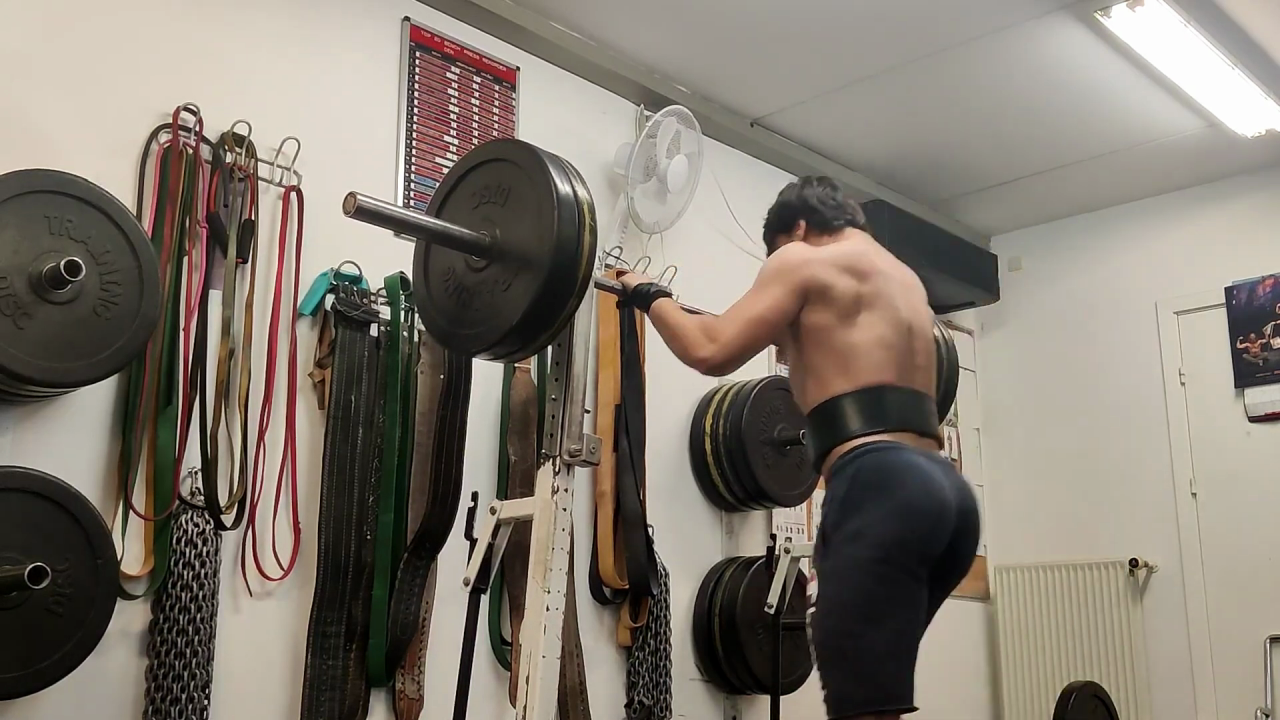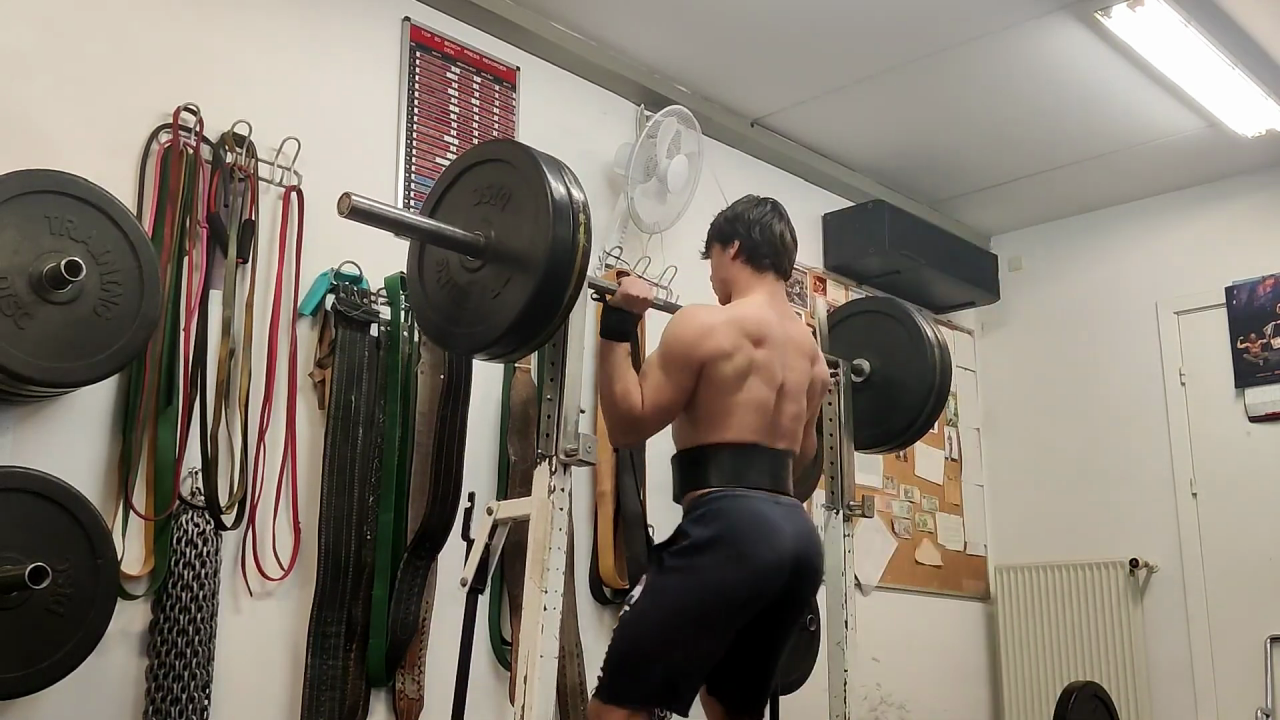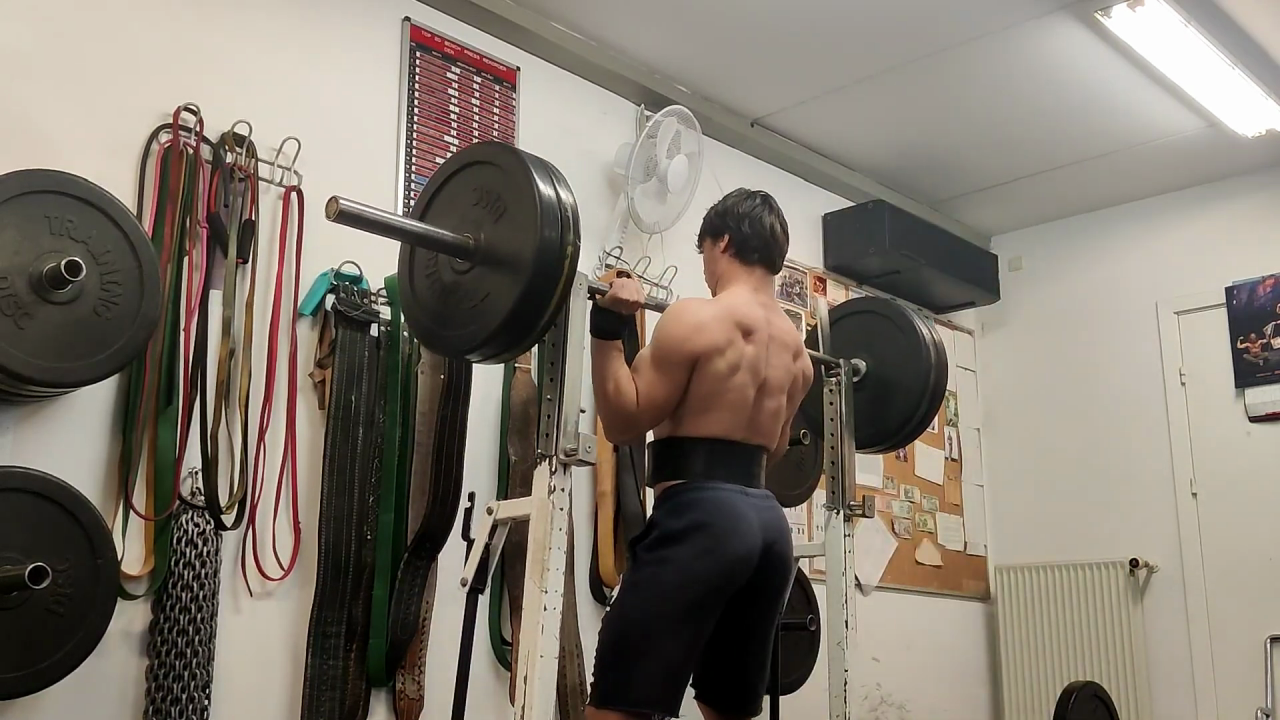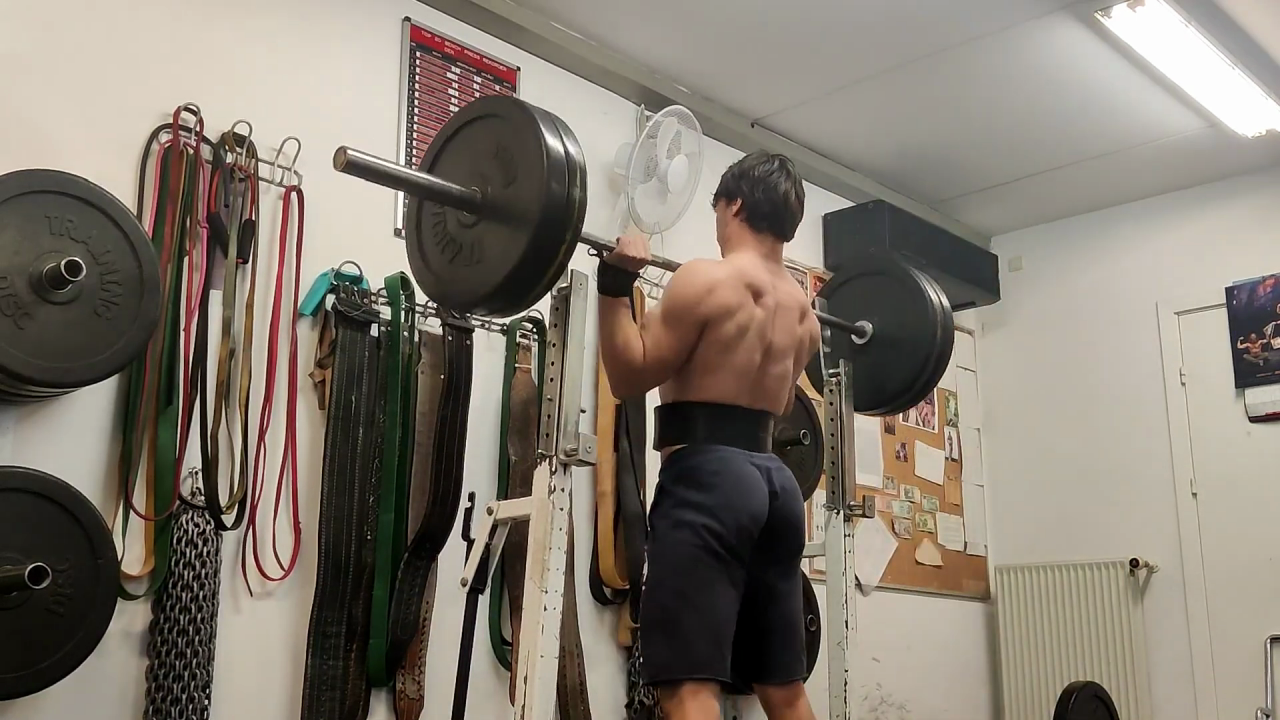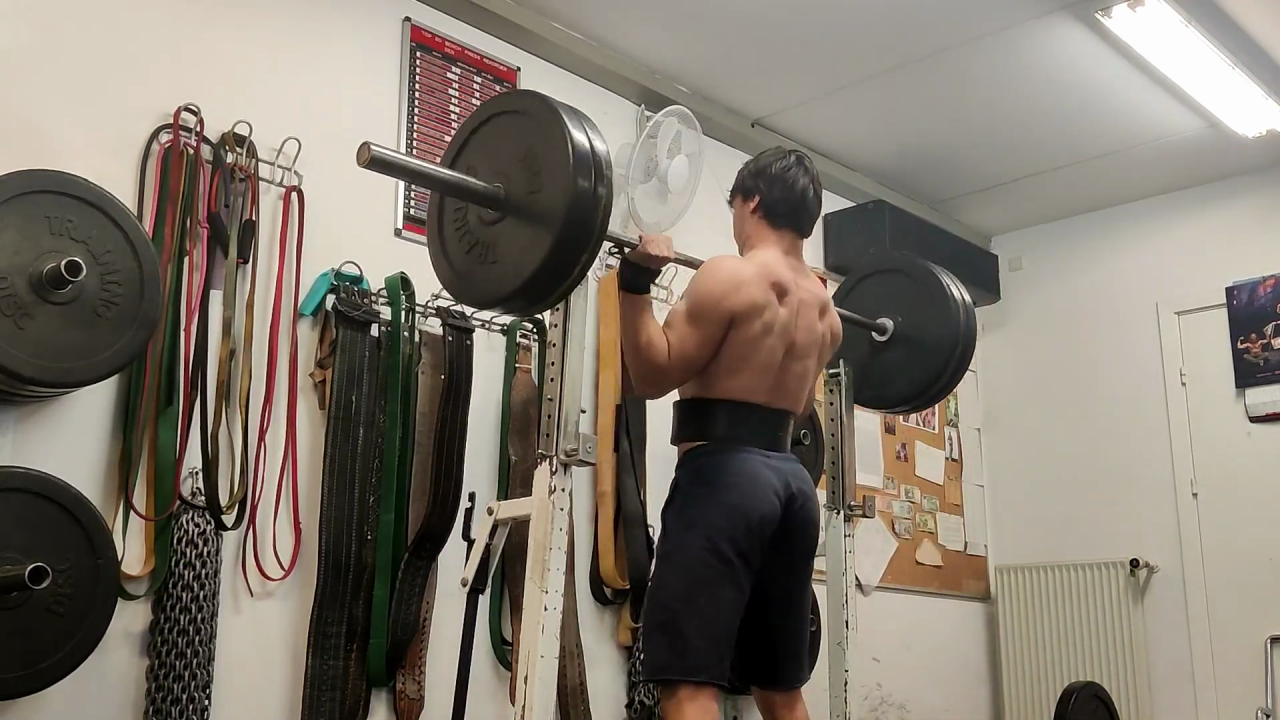
dt=0.4s
person 1, frame 1
left shoulder: (807, 259)
right shoulder: (905, 280)
left elbow: (712, 351)
left wrist: (649, 296)
left hip: (879, 490)
right hip: (944, 490)
person 1, frame 2
left shoulder: (704, 325)
right shoulder: (811, 350)
left elbow: (630, 422)
left wrist: (618, 327)
left hip: (730, 533)
right hip: (796, 535)
person 1, frame 3
left shoulder: (695, 319)
right shoulder: (796, 347)
left elbow: (623, 421)
left wrist: (608, 327)
left hip: (699, 521)
right hip: (766, 524)
person 1, frame 4
left shoulder: (707, 280)
right shoulder: (803, 308)
left elbow: (628, 374)
left wrist: (614, 284)
left hip: (707, 483)
right hip: (774, 484)
person 1, frame 5
left shoulder: (729, 276)
right shoulder: (825, 306)
left elbow: (654, 373)
left wrist: (636, 282)
left hip: (723, 481)
right hip: (790, 484)
